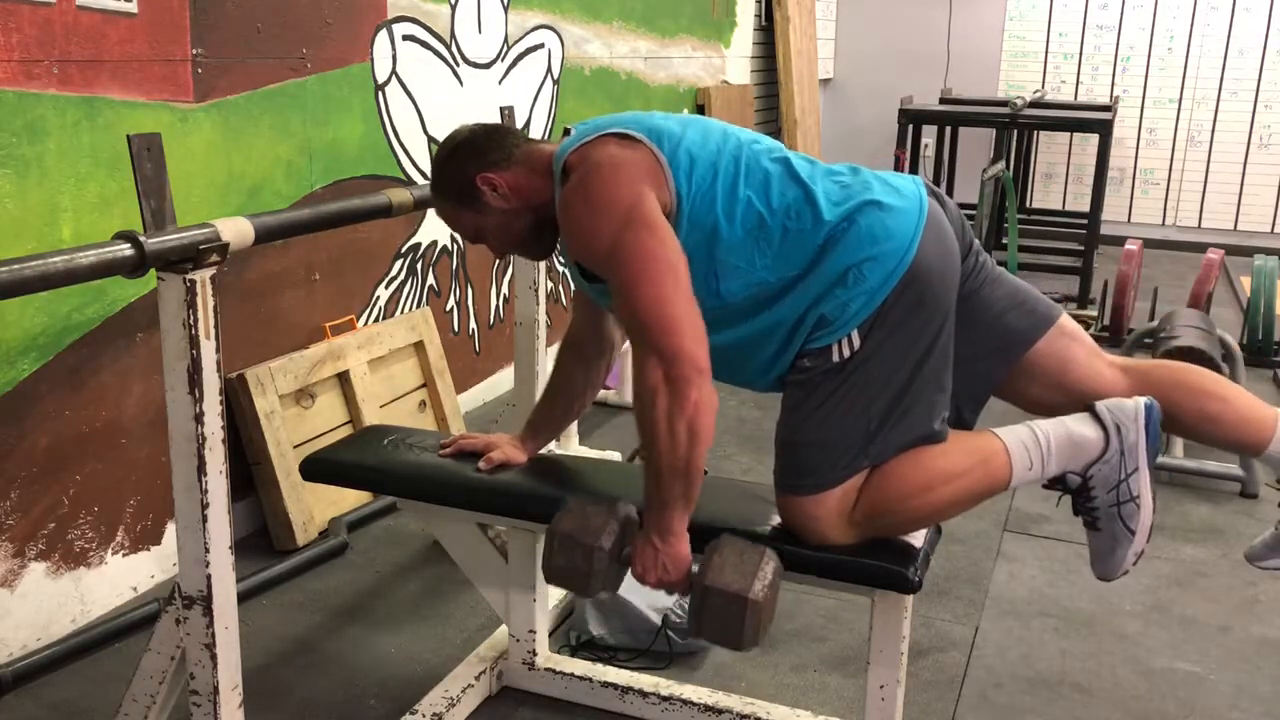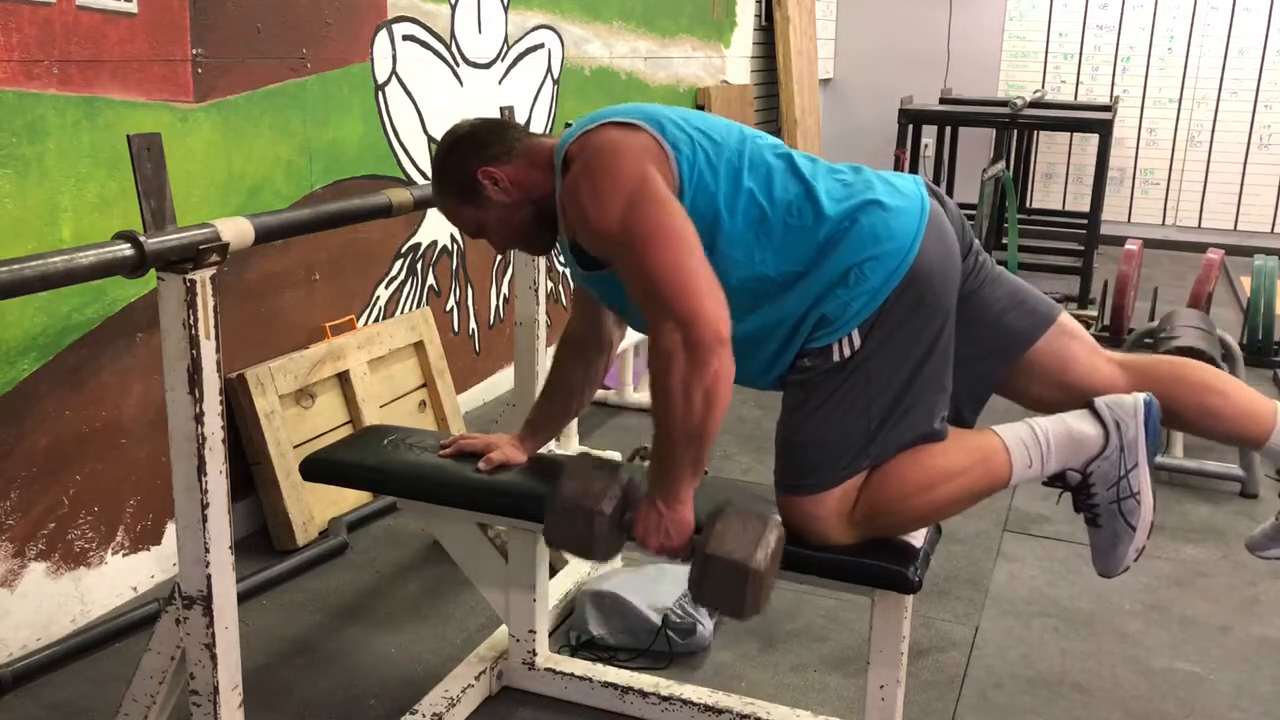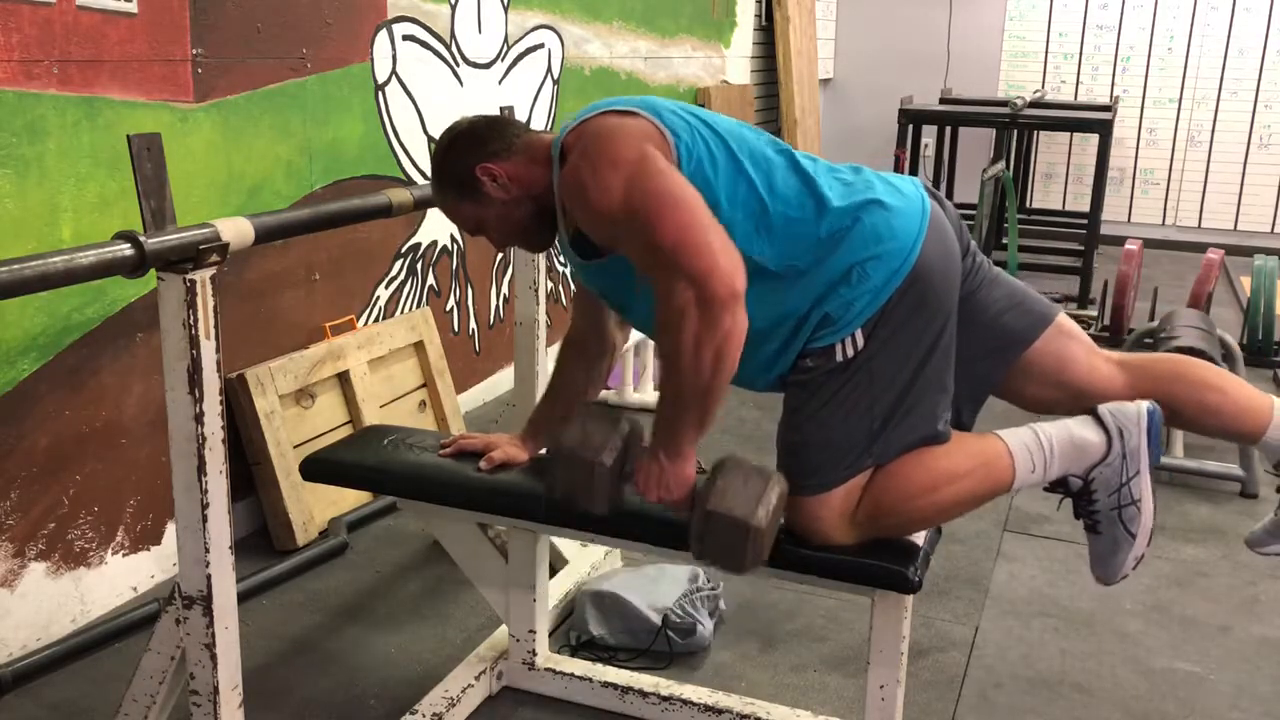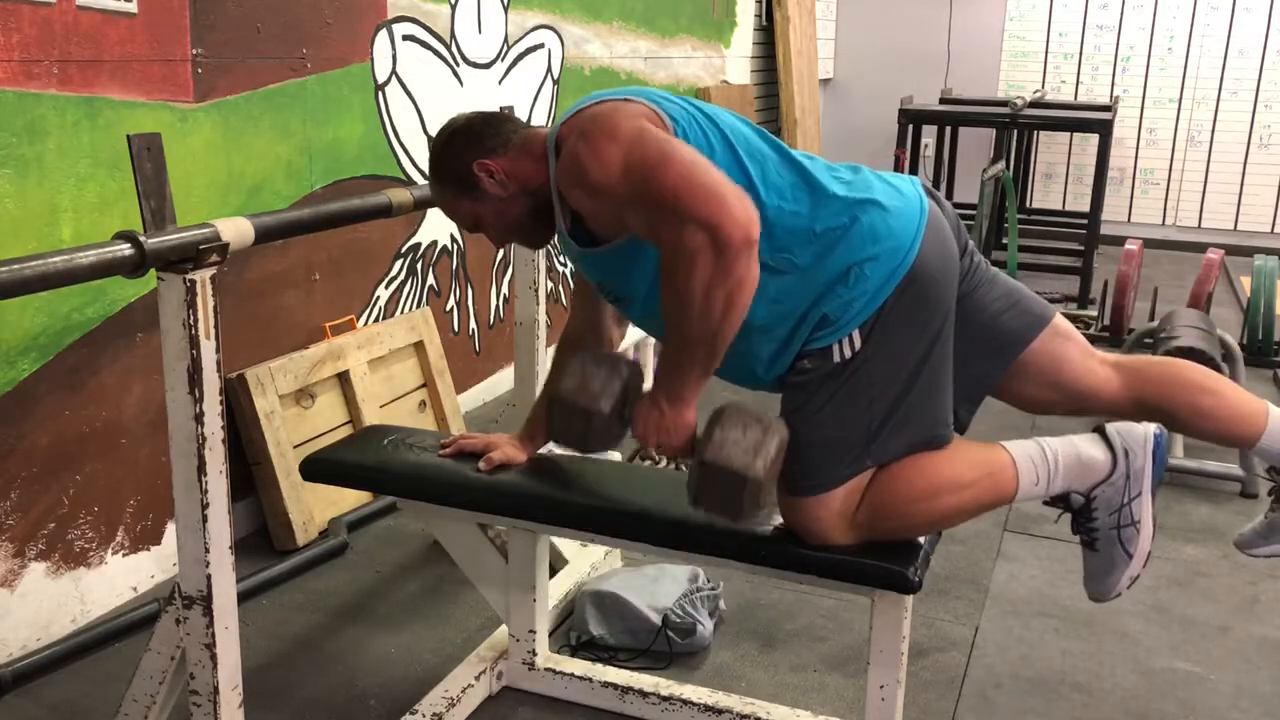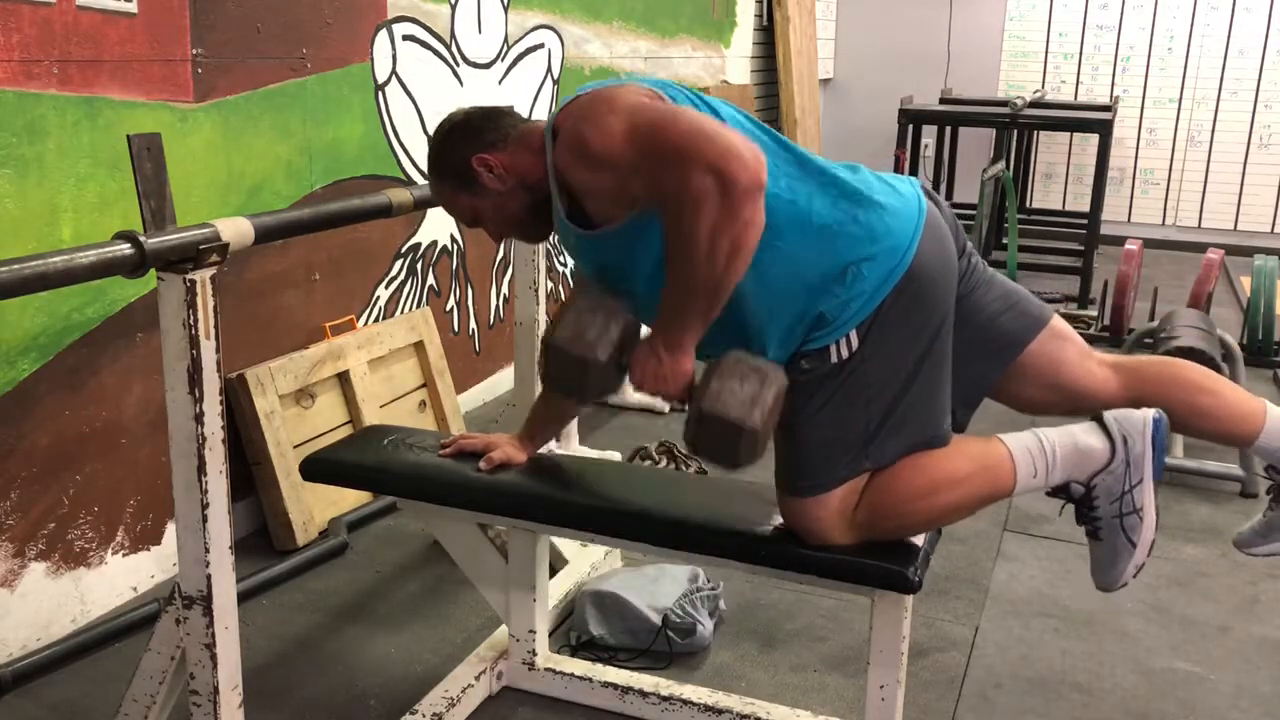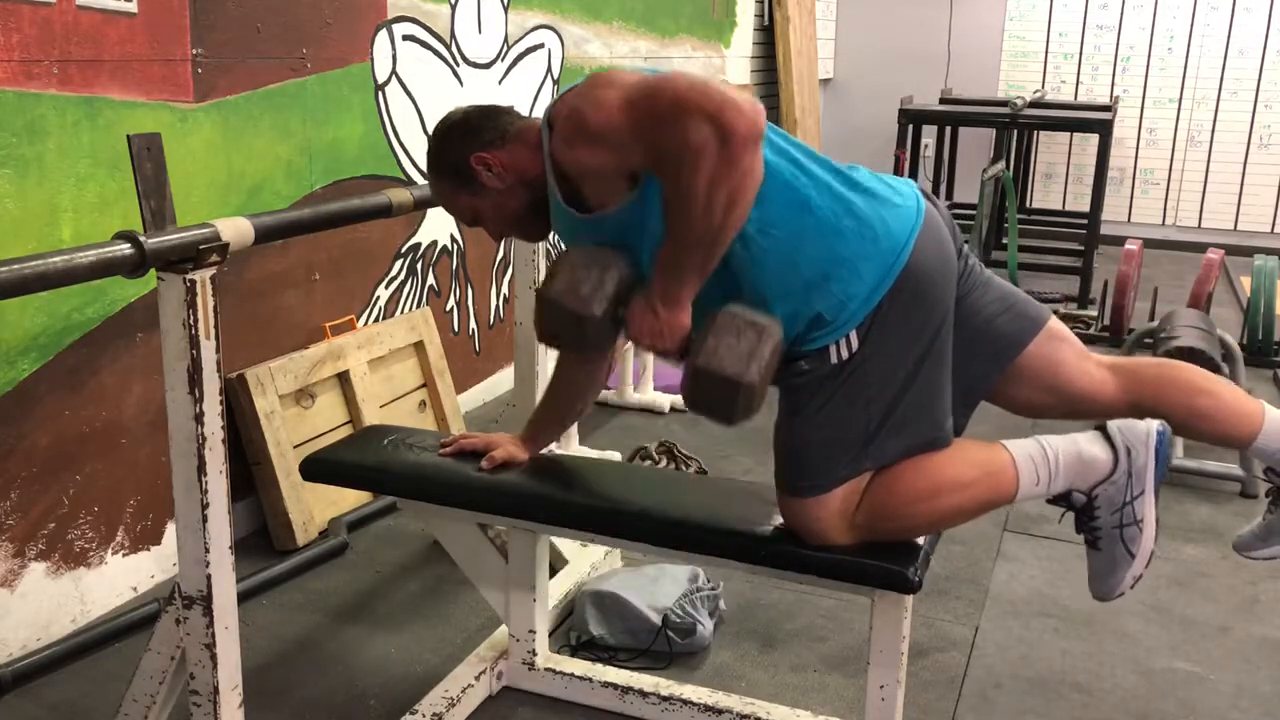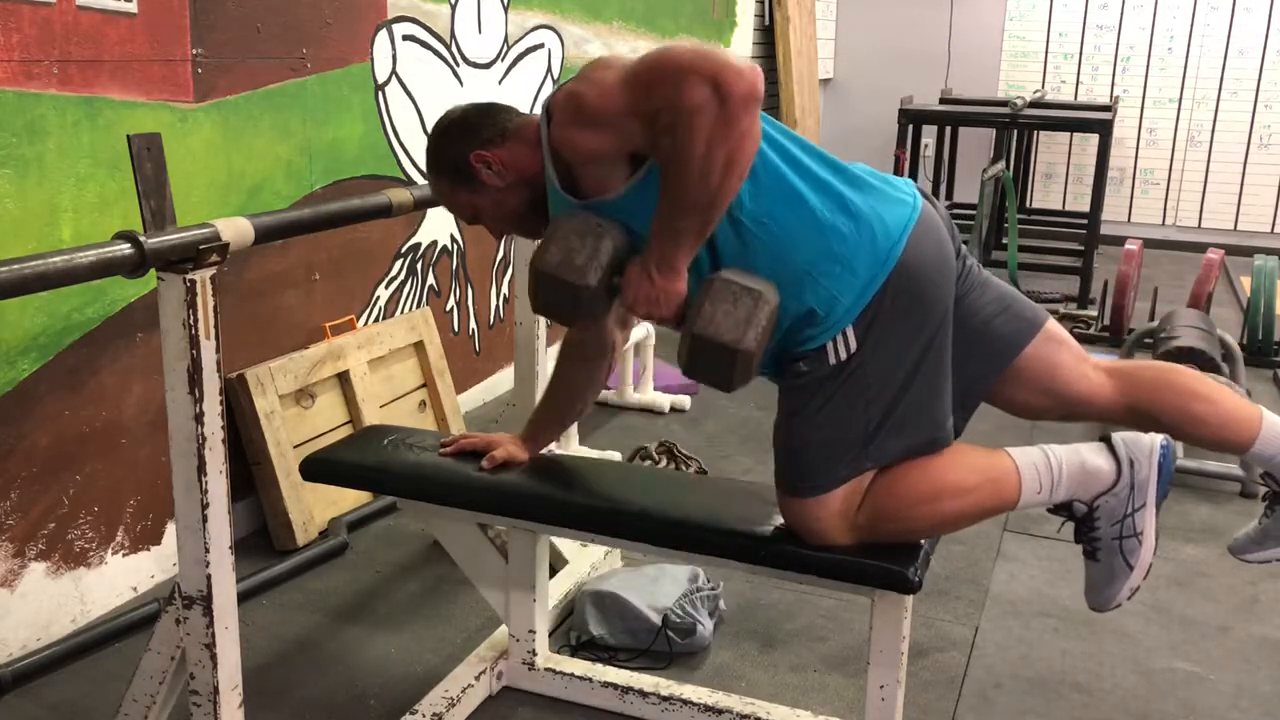
dt=0.1s
person 1, frame 1
left shoulder: (597, 195)
right shoulder: (597, 174)
left elbow: (677, 367)
right elbow: (593, 337)
left wrist: (665, 530)
right wrist: (527, 439)
left hip: (871, 276)
right hip: (909, 229)
left knee: (821, 515)
right knee: (1103, 377)
left ankle: (1076, 447)
person 1, frame 2
left shoulder: (600, 180)
right shoulder: (592, 202)
left elbow: (699, 336)
right elbow: (590, 335)
left wrist: (671, 494)
right wrist: (527, 440)
left hip: (870, 277)
right hip: (909, 234)
left knee: (822, 515)
right knee: (1105, 375)
left ankle: (1077, 443)
person 1, frame 3
left shoulder: (598, 167)
right shoulder: (591, 199)
left elbow: (715, 294)
right elbow: (594, 337)
left wrist: (673, 451)
right wrist: (529, 441)
left hip: (871, 277)
right hip: (907, 235)
left knee: (825, 516)
right knee: (1104, 377)
left ankle: (1081, 449)
person 1, frame 4
left shoulder: (591, 151)
right shoulder: (584, 202)
left elbow: (727, 232)
right elbow: (590, 338)
left wrist: (678, 394)
right wrist: (526, 441)
left hip: (867, 278)
right hip: (905, 238)
left knee: (823, 515)
right knee: (1098, 379)
left ankle: (1084, 469)
person 1, frame 5
left shoulder: (591, 135)
right shoulder: (585, 197)
left elbow: (732, 179)
left wrist: (675, 343)
right wrist: (526, 440)
left hip: (866, 280)
right hip: (905, 239)
left knee: (823, 516)
right knee: (1096, 379)
left ankle: (1083, 457)
person 1, frame 6
left shoulder: (583, 128)
right shoulder: (583, 200)
left elbow: (730, 124)
left wrist: (672, 291)
right wrist: (528, 440)
left hip: (864, 280)
right hip: (903, 242)
left knee: (824, 516)
right knee: (1094, 380)
left ankle: (1085, 467)
person 1, frame 7
left shoulder: (581, 119)
right shoulder: (583, 192)
left elbow: (729, 87)
right elbow: (597, 330)
left wrist: (667, 262)
right wrist: (529, 439)
left hip: (861, 278)
right hip: (901, 240)
left knee: (825, 516)
right knee: (1093, 383)
left ankle: (1087, 477)
